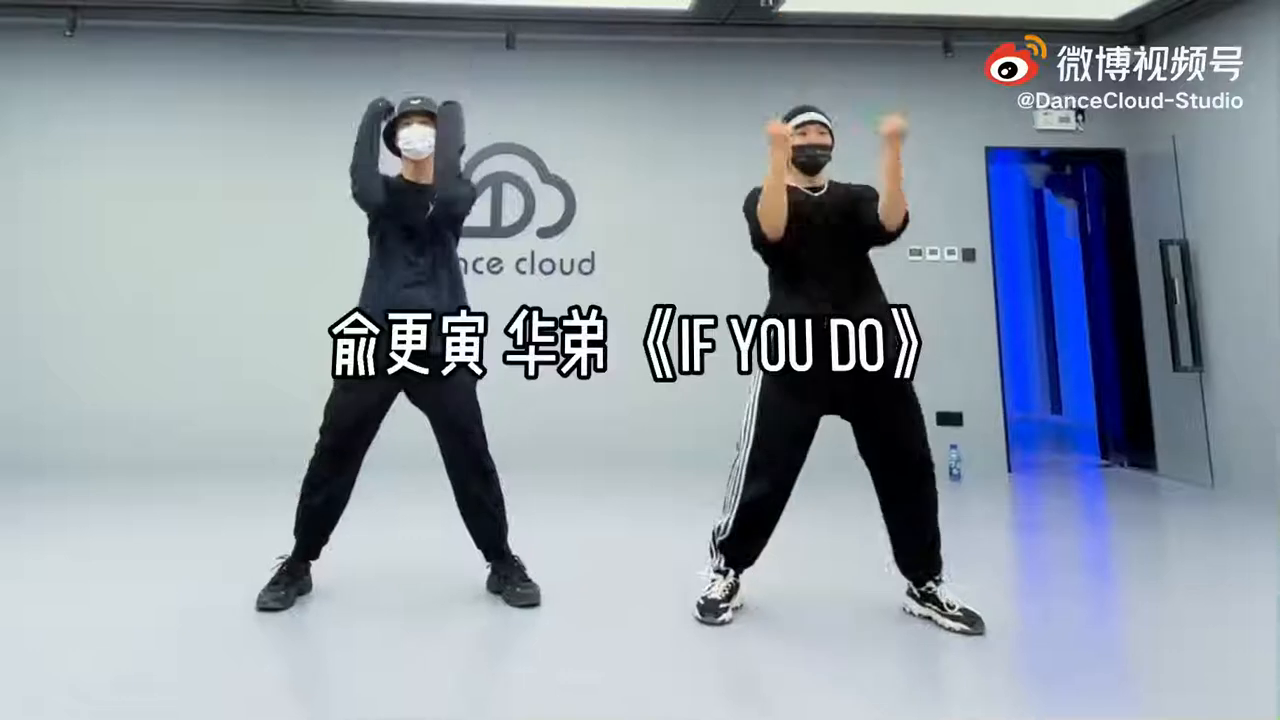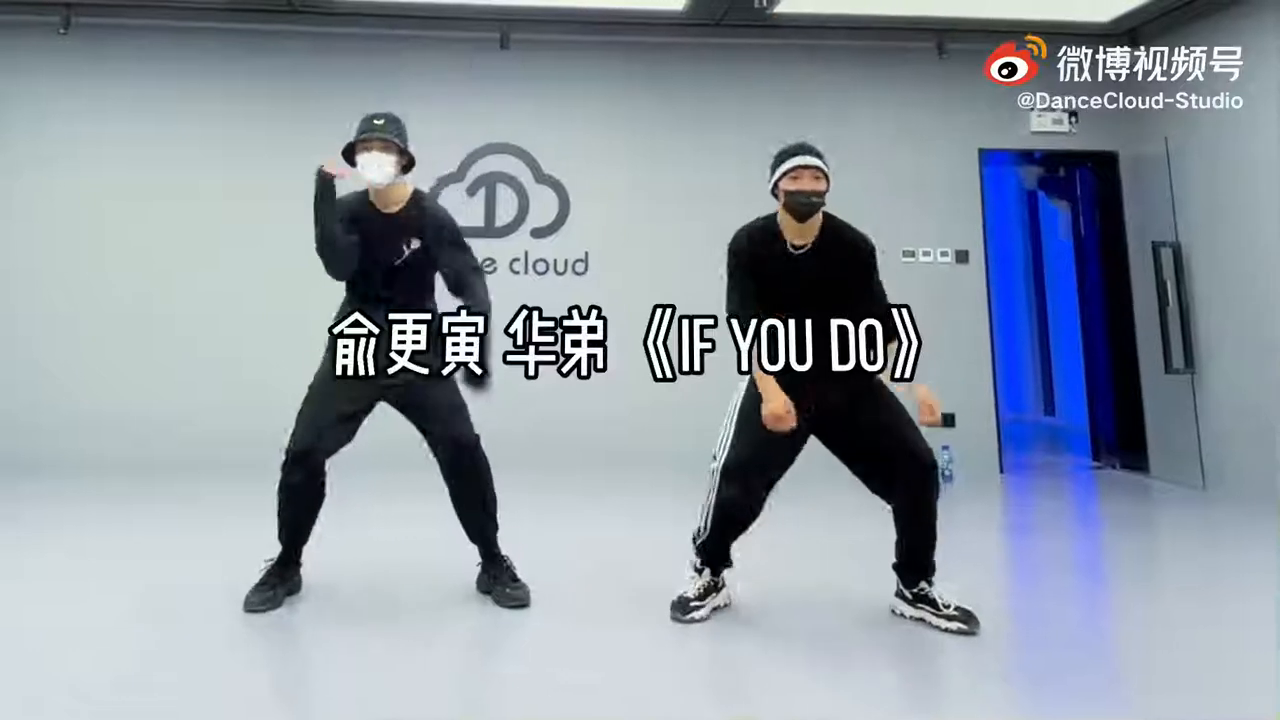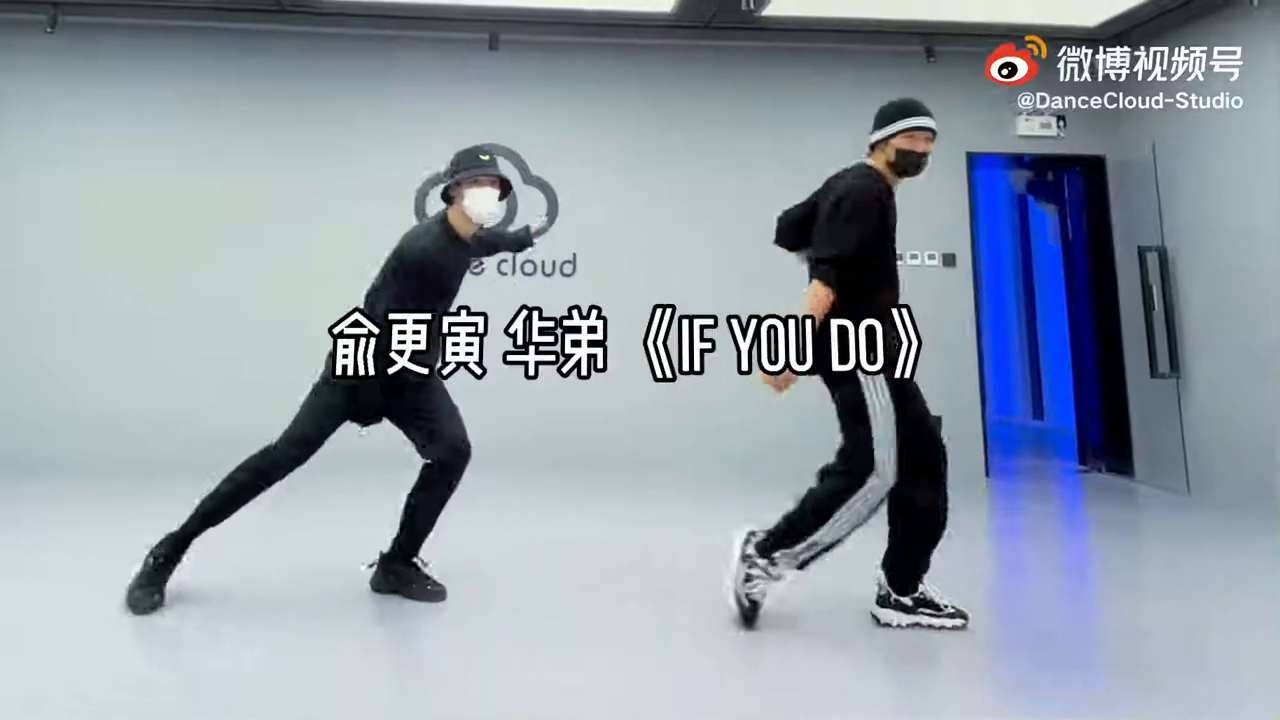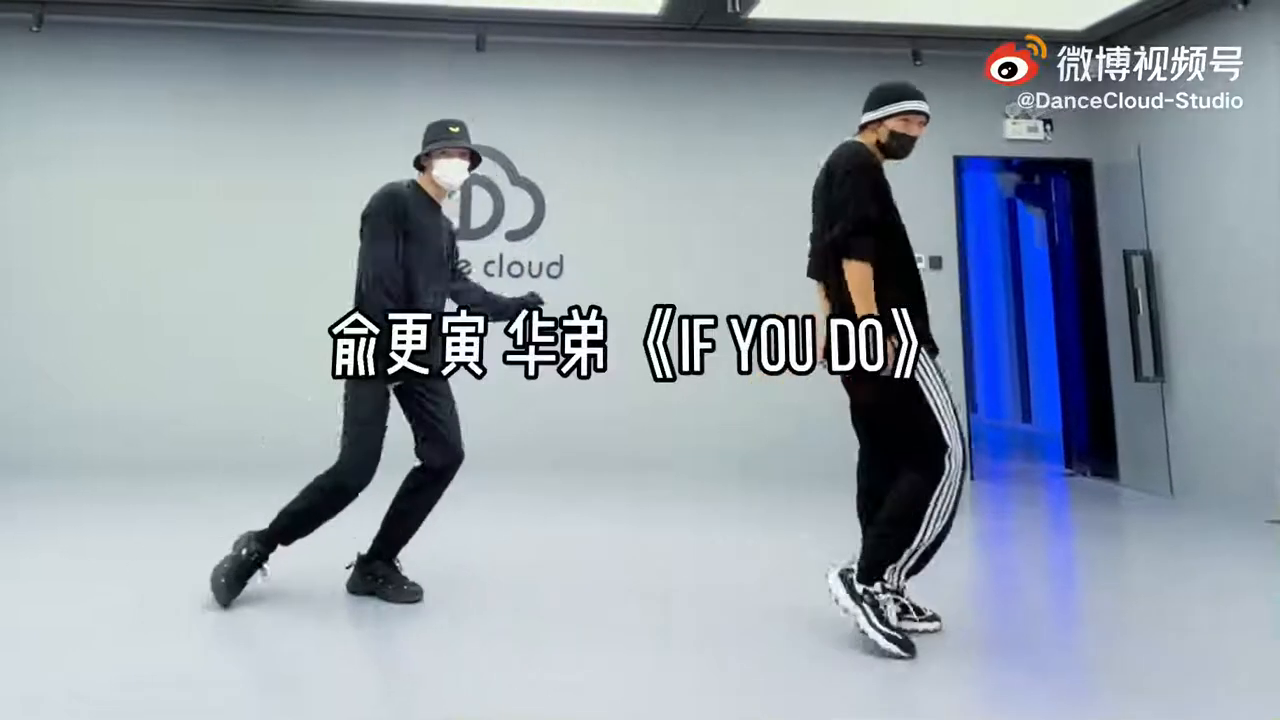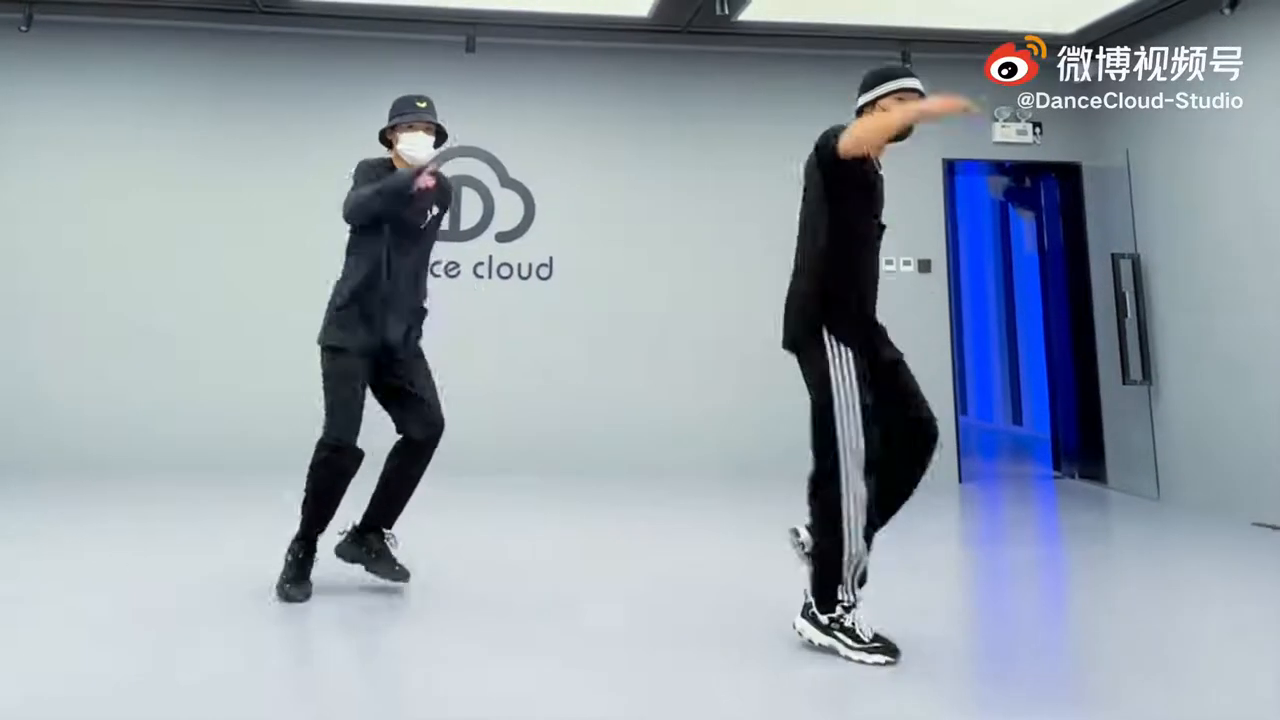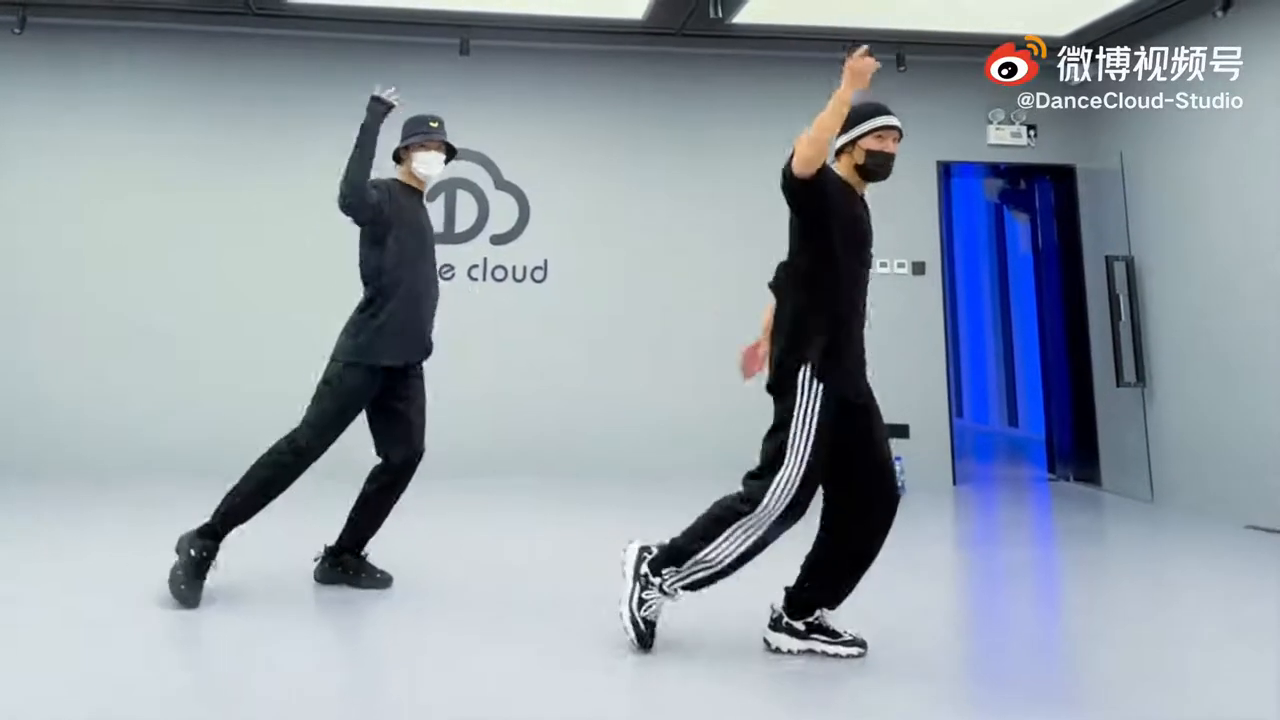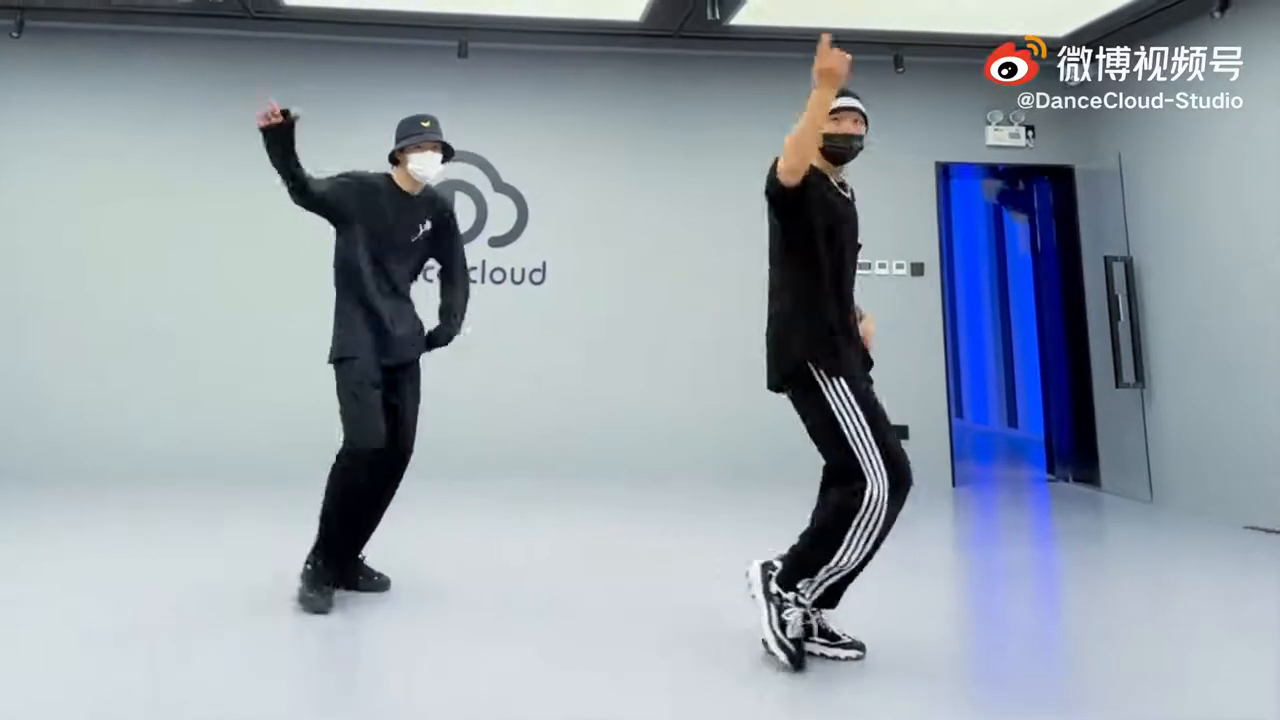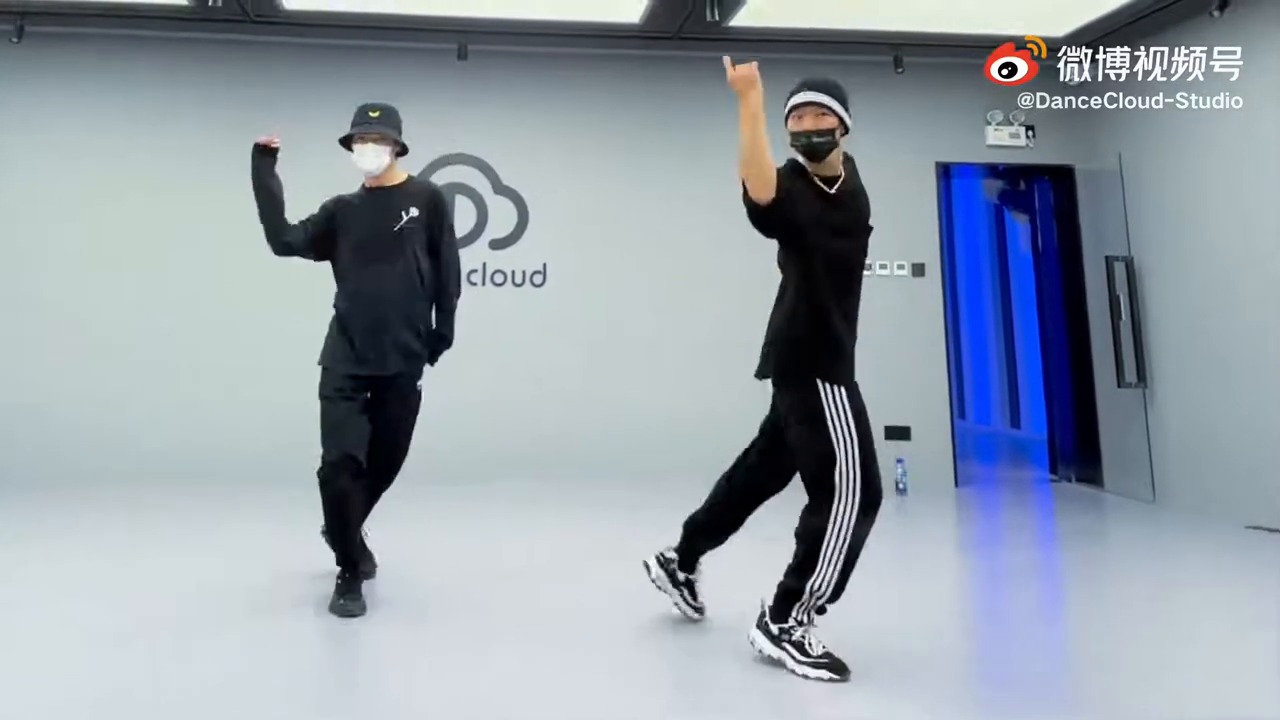
dt=0.4s
person 1, frame 1
left shoulder: (855, 200)
right shoulder: (765, 198)
left elbow: (891, 225)
right elbow: (773, 232)
left wrist: (892, 152)
right wrist: (779, 156)
left knee: (908, 467)
right knee: (763, 467)
left ankle: (925, 584)
right ankle: (726, 573)
person 1, frame 2
left shoulder: (852, 246)
right shoulder: (749, 244)
left elbow: (879, 320)
right elbow: (747, 326)
left wrist: (915, 384)
right wrist: (769, 393)
left hip: (845, 380)
right hip: (778, 381)
left knee: (917, 469)
right knee: (737, 471)
left ankle: (915, 587)
right ankle: (708, 575)
person 1, frame 3
left shoulder: (849, 183)
right shoulder: (866, 193)
left elbow: (789, 231)
right elbow: (829, 271)
left knee: (924, 461)
right knee: (874, 467)
left ankle: (901, 591)
right ankle: (766, 551)
person 1, frame 4
left shoulder: (844, 171)
right shoulder: (855, 163)
left elbow: (821, 263)
right elbow: (853, 248)
left wrist: (833, 330)
right wrist: (871, 324)
right hip: (889, 334)
left knee: (888, 464)
right knee: (942, 459)
left ankle: (879, 588)
right ankle: (869, 579)
person 1, frame 5
left shoulder: (870, 170)
right shoulder: (838, 155)
right elbow: (853, 142)
right wrist: (922, 108)
left hip: (854, 323)
right hip: (828, 325)
left knee: (915, 430)
right knee: (847, 461)
left ankle: (826, 535)
right ankle: (827, 610)
person 1, frame 6
left shoulder: (853, 206)
right shoulder: (824, 194)
left elbow: (794, 273)
right elbow: (801, 164)
left wrist: (769, 335)
right wrist: (847, 91)
left hip: (844, 374)
right hip: (810, 371)
left knee: (872, 499)
right knee: (776, 497)
left ankle: (800, 617)
right ankle: (657, 571)
person 1, frame 7
left shoulder: (842, 195)
right shoulder: (798, 188)
right elbow: (788, 168)
left wrist: (857, 325)
right wrist: (822, 91)
left hip: (836, 355)
right hip: (810, 358)
left knee: (855, 485)
right knee: (880, 483)
left ankle: (799, 613)
right ankle: (787, 582)
person 1, frame 8
left shoulder: (850, 177)
right shoulder: (786, 188)
right elbow: (759, 194)
right wrist: (751, 102)
left hip: (820, 350)
right hip: (812, 357)
left knee: (767, 463)
right knee: (852, 492)
left ankle: (681, 562)
right ankle: (784, 624)
person 2, frame 1
left shoulder: (455, 196)
right shoulder: (384, 194)
left elbow: (450, 190)
right elbow: (363, 187)
left wrist: (451, 123)
right wrist: (371, 121)
left hip: (440, 343)
right hip: (377, 339)
left knee: (470, 455)
right knee: (335, 453)
left ankle: (503, 565)
right ankle: (298, 565)
person 2, frame 2
left shoulder: (433, 219)
right shoulder: (347, 210)
left elbow: (471, 287)
right elbow: (339, 266)
left wrist: (476, 355)
right wrist: (322, 198)
left hip: (418, 354)
left knee: (463, 447)
right knee: (304, 453)
left ankle: (493, 563)
right ankle: (286, 567)
person 2, frame 3
left shoulder: (463, 232)
right shoulder: (422, 249)
right elbow: (377, 324)
left wrist: (512, 240)
right wrist: (370, 402)
left hip: (412, 370)
left knee: (453, 450)
right knee: (286, 455)
left ankle: (397, 563)
right ankle: (172, 551)
person 2, frame 4
left shoulder: (442, 224)
right shoulder: (392, 200)
left elbow: (455, 286)
right elbow: (376, 278)
left wrist: (515, 306)
right wrist: (385, 347)
left hip: (424, 356)
right hip: (375, 351)
left knee: (445, 456)
right knee: (355, 470)
left ankle: (376, 564)
right ankle: (261, 544)
person 2, frame 5
left shoulder: (440, 191)
right shoulder: (373, 172)
right elbow: (356, 211)
right wrist: (407, 183)
left hip: (400, 337)
right hip: (350, 332)
left knee: (425, 428)
right knee: (341, 443)
left ankle: (367, 535)
right ankle: (303, 550)
person 2, frame 6
left shoulder: (416, 206)
right shoulder: (386, 196)
right elbow: (351, 199)
right wrist: (373, 119)
left hip: (405, 358)
right hip: (366, 352)
left knee: (405, 455)
right knee: (304, 445)
left ankle: (343, 557)
right ankle: (204, 541)
person 2, frame 7
left shoulder: (438, 211)
right shoulder: (360, 190)
left elbow: (456, 274)
right elbow: (304, 191)
left wrist: (449, 325)
right wrist: (279, 137)
left hip: (403, 351)
right hip: (358, 348)
left knee: (396, 456)
right knee: (365, 447)
left ankle: (344, 560)
right ankle: (319, 561)
person 2, frame 8
left shoulder: (428, 199)
right shoulder: (341, 211)
left elbow: (447, 274)
right elbow: (283, 241)
left wrist: (443, 332)
right wrist: (263, 167)
left hip: (403, 360)
right hip: (345, 359)
left knee: (383, 464)
right knee: (340, 463)
left ankle: (345, 533)
right ankle: (349, 572)
